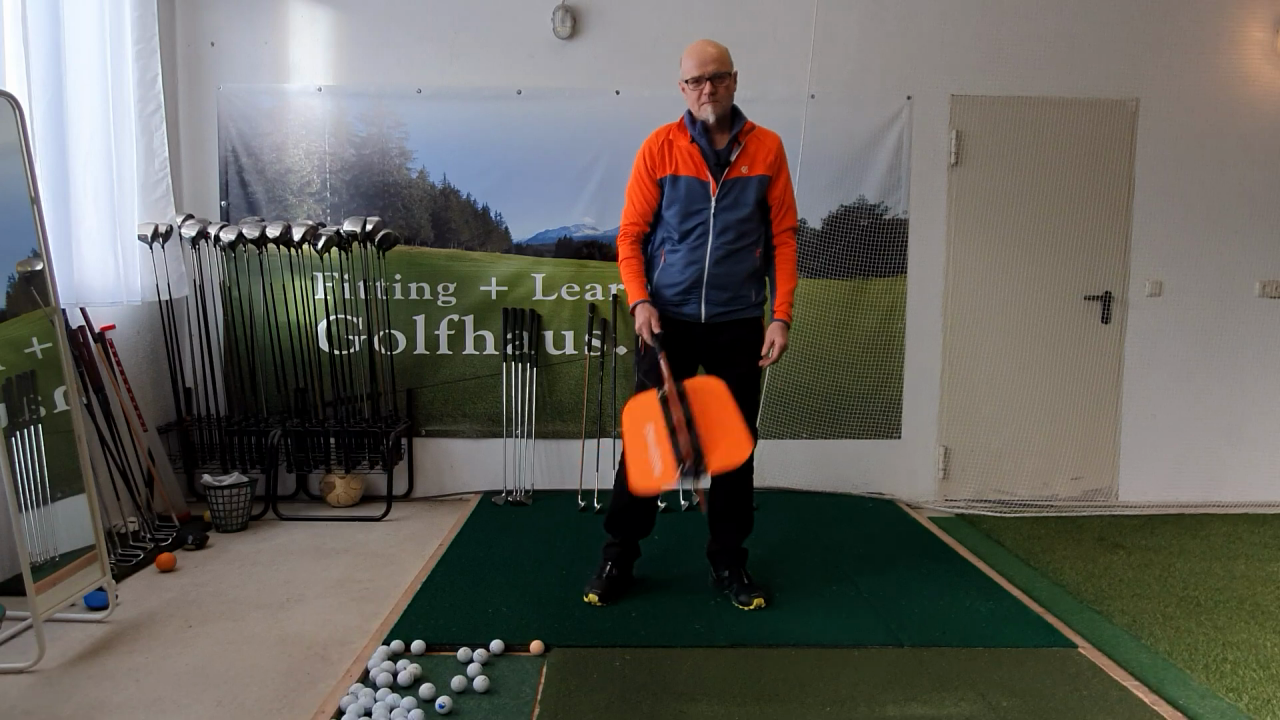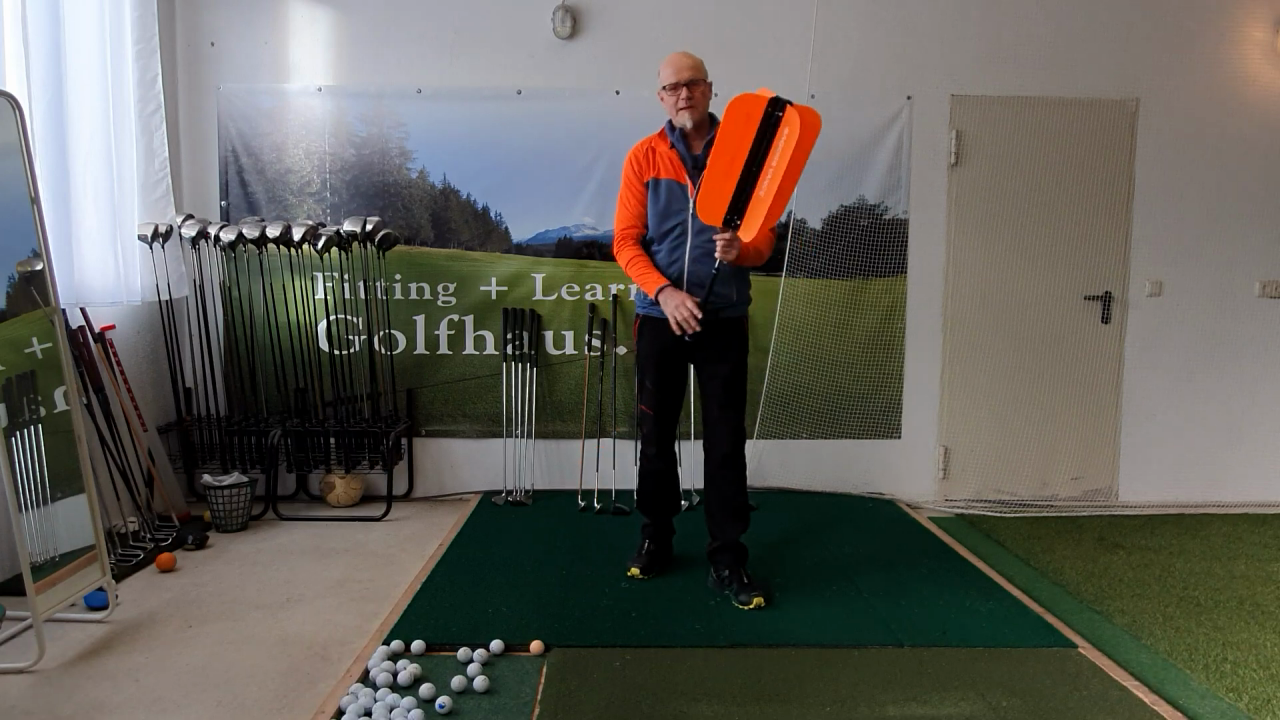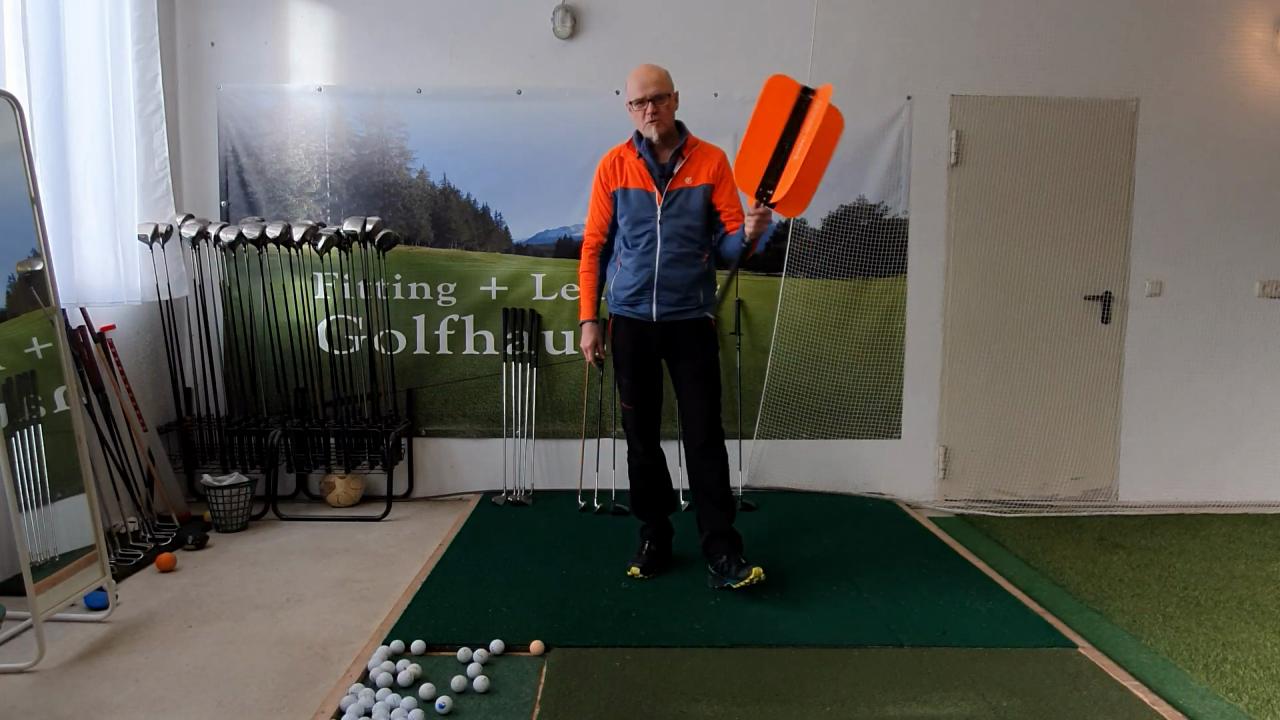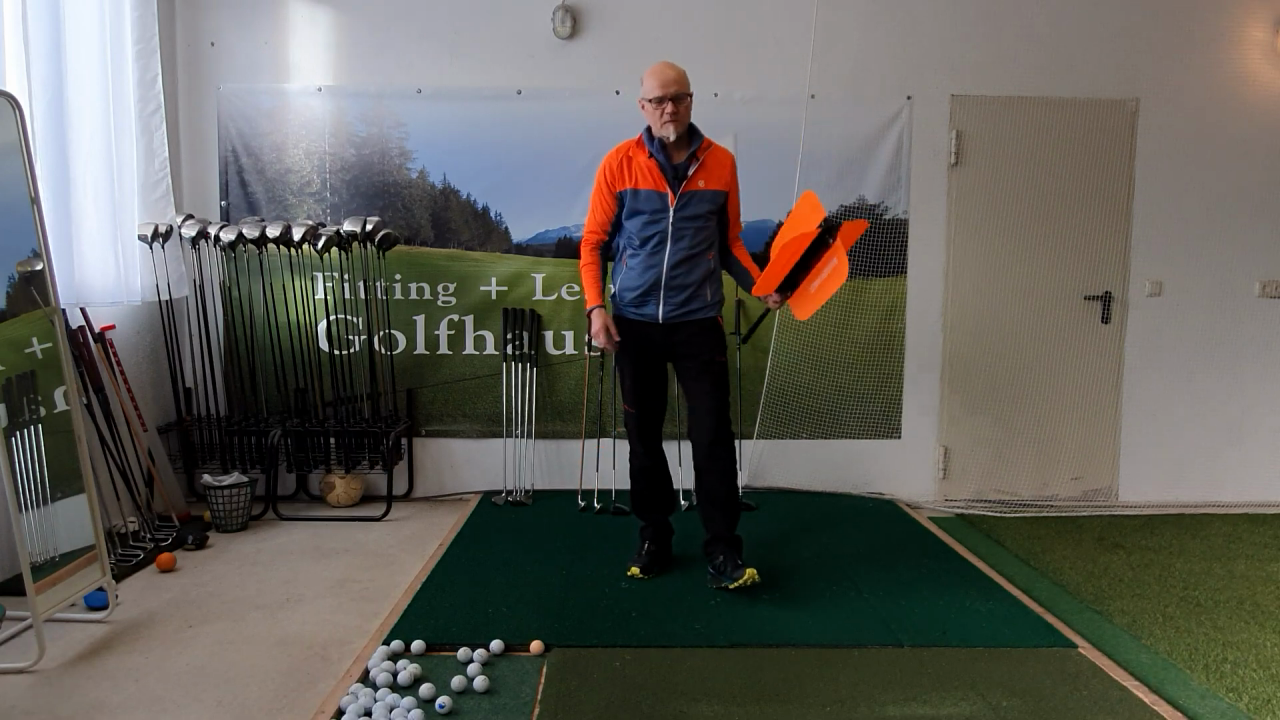
dt=0.7s
person 1, frame 1
left shoulder: (767, 148)
right shoulder: (658, 147)
left elbow: (783, 236)
right elbow: (631, 235)
left wrist: (780, 315)
right wrist: (639, 301)
left hip: (738, 324)
right hip: (669, 320)
left ankle: (728, 562)
right ankle: (618, 557)
person 1, frame 2
right shoulder: (643, 156)
left elbow: (764, 240)
right elbow: (626, 241)
left wrist: (739, 250)
right wrist: (665, 292)
left hip: (724, 321)
right hip: (659, 320)
left knee: (725, 443)
right knee: (656, 437)
left ankle: (727, 560)
right ankle: (655, 536)
person 1, frame 3
left shoulder: (711, 161)
right shoulder: (613, 165)
left elbow: (726, 241)
right elbow: (594, 247)
left wrist: (749, 232)
right wrist: (589, 318)
left hip: (692, 320)
right hip: (630, 321)
left knee: (704, 436)
right knee: (640, 435)
left ankle: (722, 552)
right ankle: (653, 537)
person 1, frame 4
left shoulder: (721, 163)
right shoulder: (619, 162)
right elbow: (594, 242)
left wrist: (759, 283)
right wrist: (596, 306)
left hip: (699, 321)
right hip: (635, 321)
left knee: (713, 435)
right knee: (643, 434)
left ankle: (723, 551)
right ankle: (654, 537)
